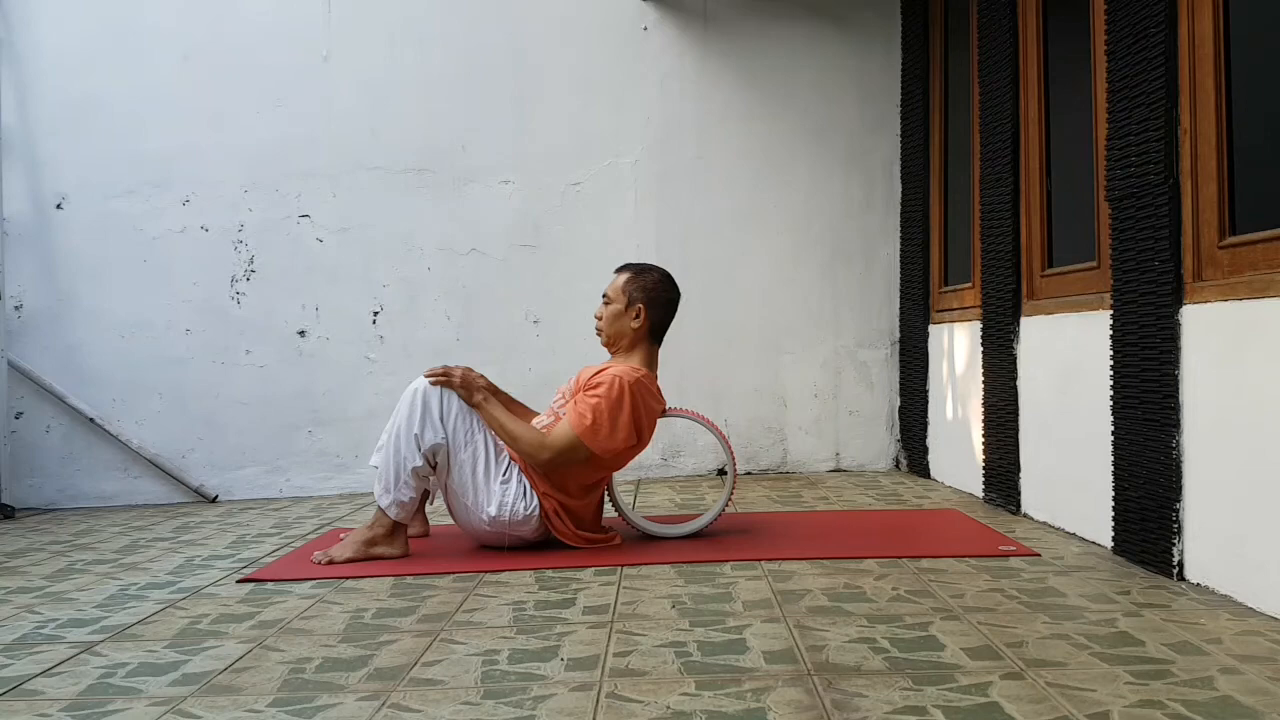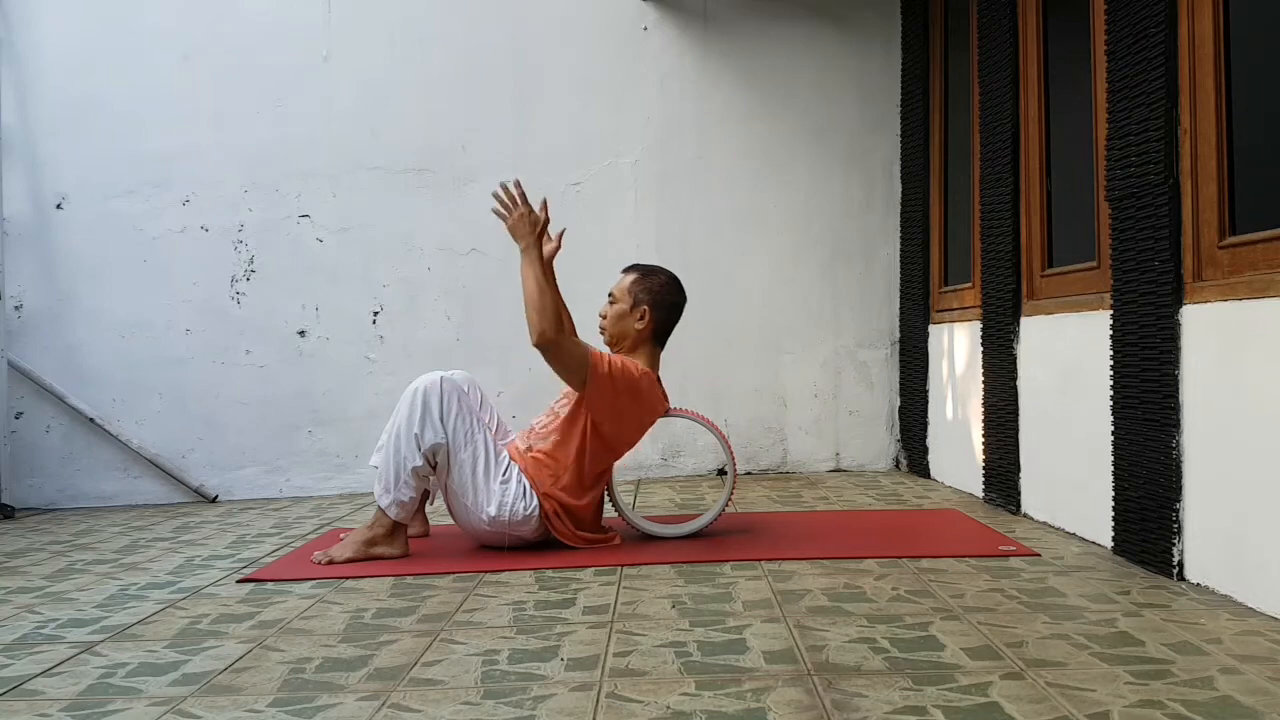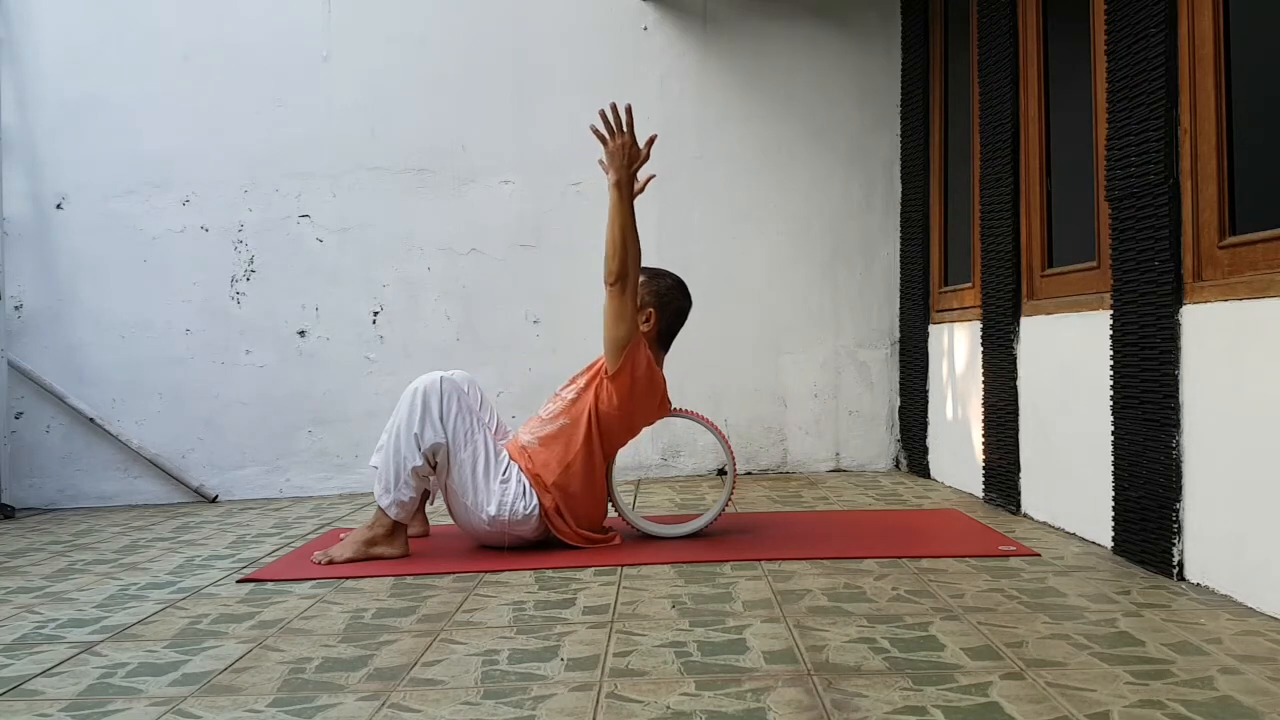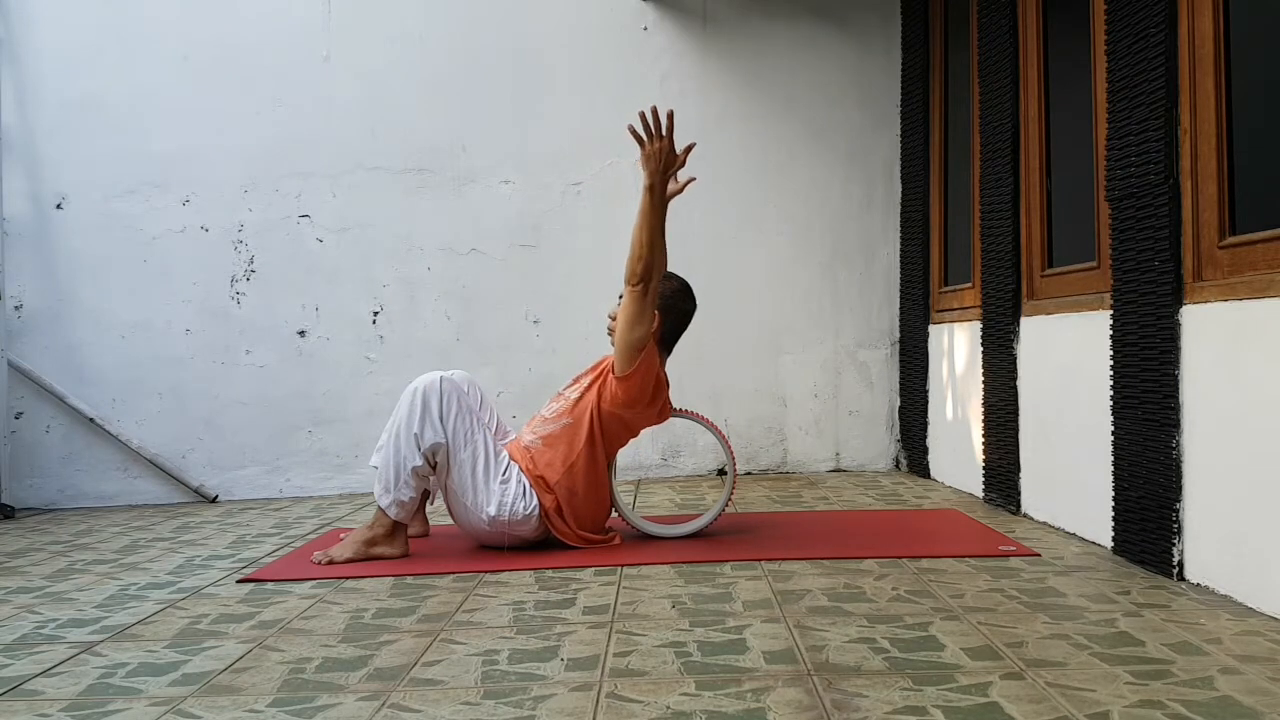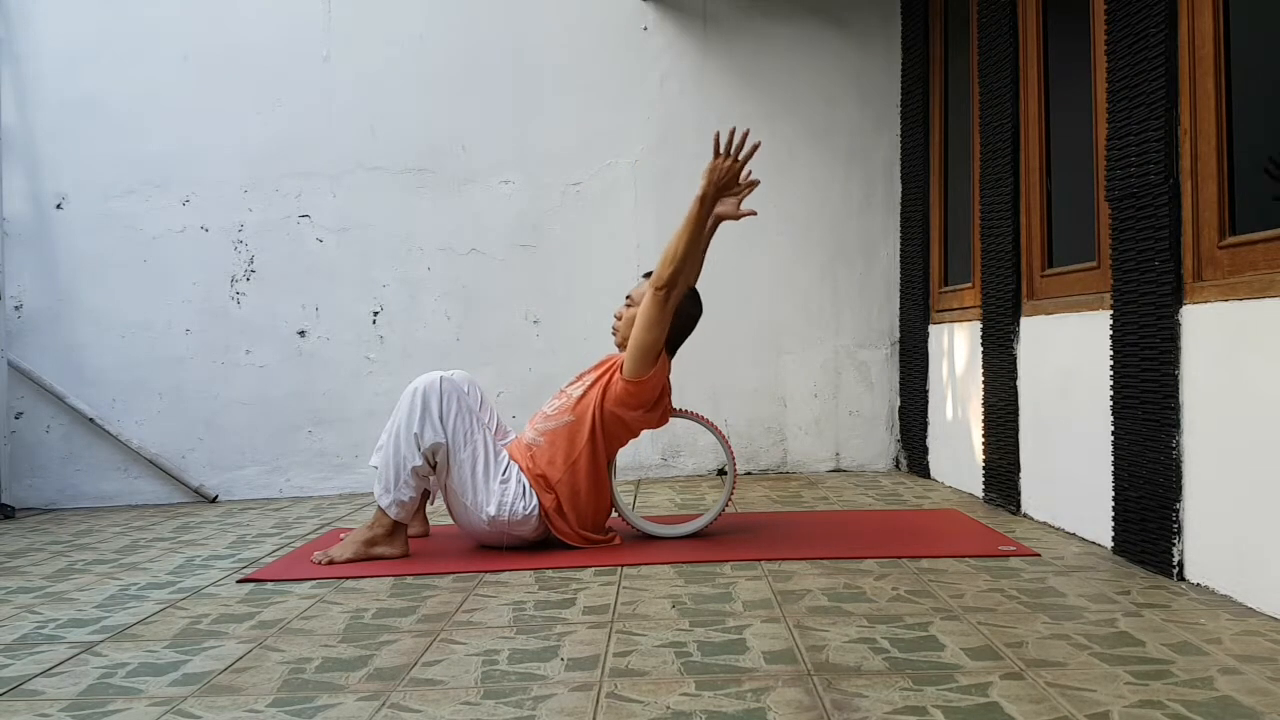
dt=1s
person 1, frame 1
left shoulder: (620, 384)
right shoulder: (625, 378)
left elbow: (546, 454)
left wrist: (480, 398)
right wrist: (489, 391)
left hip: (518, 509)
right hip: (519, 485)
left knee: (430, 393)
right knee: (445, 391)
left ankle: (385, 532)
right ankle: (411, 512)
person 1, frame 2
left shoulder: (630, 382)
right shoulder: (632, 379)
left elbow: (547, 336)
right elbow: (567, 341)
left wrist: (528, 246)
right wrist: (542, 261)
left hip: (518, 507)
right hip: (520, 483)
left knee: (434, 392)
right knee: (457, 388)
left ankle: (386, 531)
right ankle: (411, 511)
person 1, frame 3
left shoulder: (636, 374)
right shoulder: (635, 379)
left elbow: (618, 282)
right elbow: (626, 284)
left wrist: (621, 186)
right wrist: (623, 191)
left hip: (514, 507)
right hip: (518, 483)
left knee: (435, 391)
right knee: (457, 386)
left ankle: (386, 530)
right ankle: (411, 511)
person 1, frame 4
left shoulder: (640, 376)
right shoulder: (638, 377)
left elbow: (640, 281)
right elbow: (650, 285)
left wrist: (652, 189)
right wrist: (660, 200)
left hip: (516, 506)
right hip: (518, 480)
left knee: (435, 391)
right knee: (456, 386)
left ankle: (386, 529)
right ankle: (410, 511)
person 1, frame 5
left shoulder: (643, 380)
right shoulder: (631, 373)
left elbow: (666, 285)
right elbow: (675, 292)
left wrist: (706, 198)
right wrist: (713, 218)
left hip: (515, 508)
right hip: (516, 488)
left knee: (433, 391)
right knee: (456, 387)
left ankle: (386, 531)
right ankle: (410, 512)
